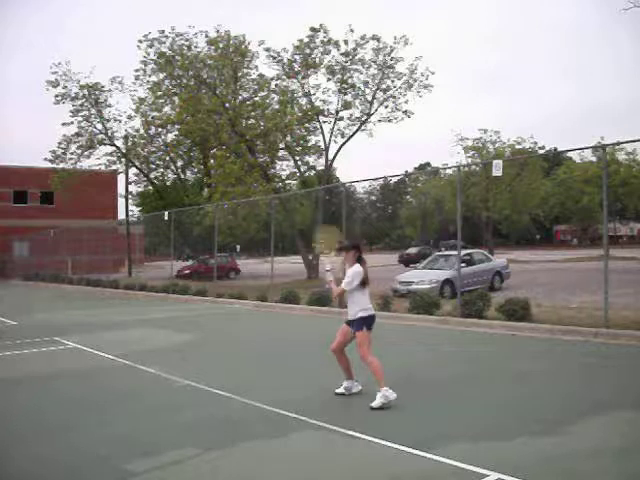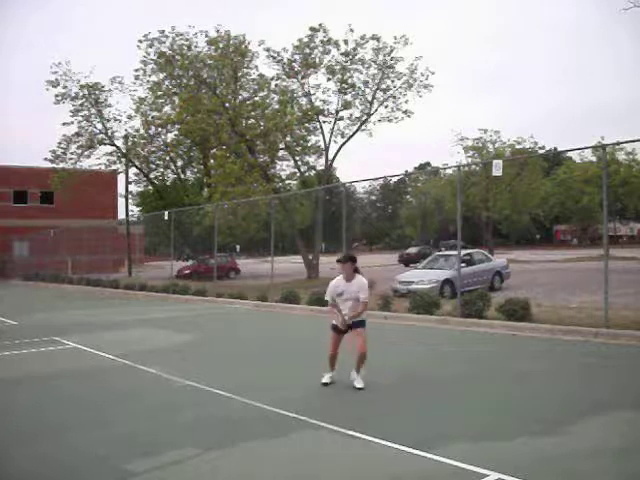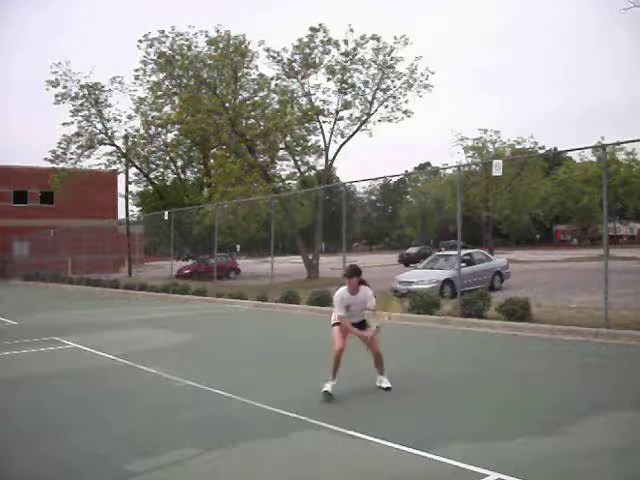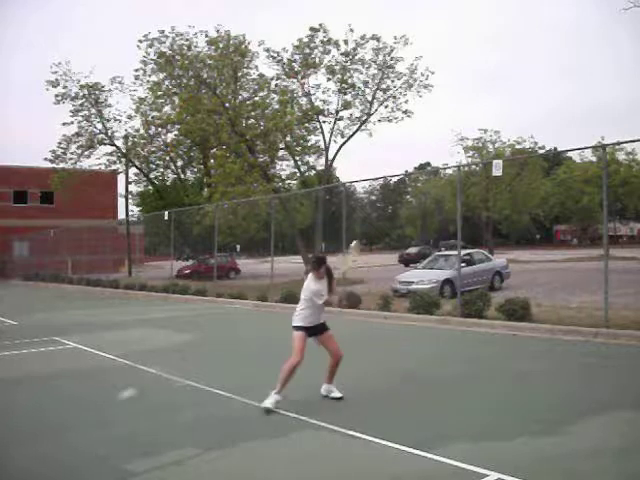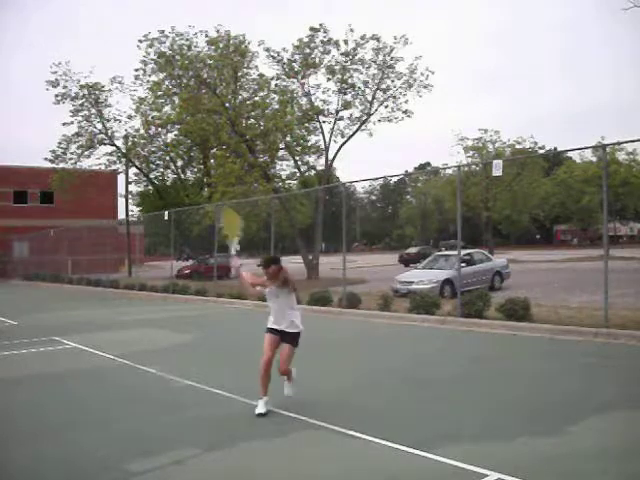
dt=0.4s
person 1, frame 1
left shoulder: (355, 271)
right shoulder: (351, 270)
left elbow: (337, 294)
right elbow: (346, 293)
left wrist: (331, 283)
right wrist: (334, 285)
left hip: (363, 316)
right hip: (354, 317)
left knee: (365, 355)
right knee: (336, 348)
left ankle: (385, 392)
right ankle: (351, 383)
person 1, frame 2
left shoulder: (362, 282)
right shoulder: (334, 284)
left elbow: (364, 306)
right elbow: (332, 305)
left wrist: (349, 317)
right wrist: (339, 318)
left hip: (357, 319)
right hip: (339, 321)
left knee: (362, 351)
right knee: (332, 353)
left ankle: (356, 374)
right ankle: (330, 373)
person 1, frame 3
left shoulder: (367, 292)
right shoulder: (339, 295)
right elbow: (343, 321)
left wrist: (372, 330)
right wrist: (361, 334)
left hip: (359, 321)
right hip: (340, 322)
left knee: (376, 350)
right knee: (339, 348)
left ankle: (381, 377)
right ankle: (331, 382)
person 1, frame 4
left shoulder: (323, 277)
right shoulder: (313, 287)
right elbow: (327, 302)
left wrist: (327, 296)
right wrist: (329, 296)
left hip: (317, 322)
right hip: (302, 323)
left knee: (337, 355)
right knee: (296, 359)
left ankle: (328, 386)
right ankle: (275, 395)
person 1, frame 5
left shoulder: (281, 282)
right shoulder: (267, 281)
left elbow: (251, 282)
right elbow: (253, 290)
left wrist: (239, 270)
left hip: (291, 328)
right hip: (275, 325)
left knee: (282, 370)
right knee: (266, 361)
left ankle: (289, 378)
right ankle: (263, 400)
